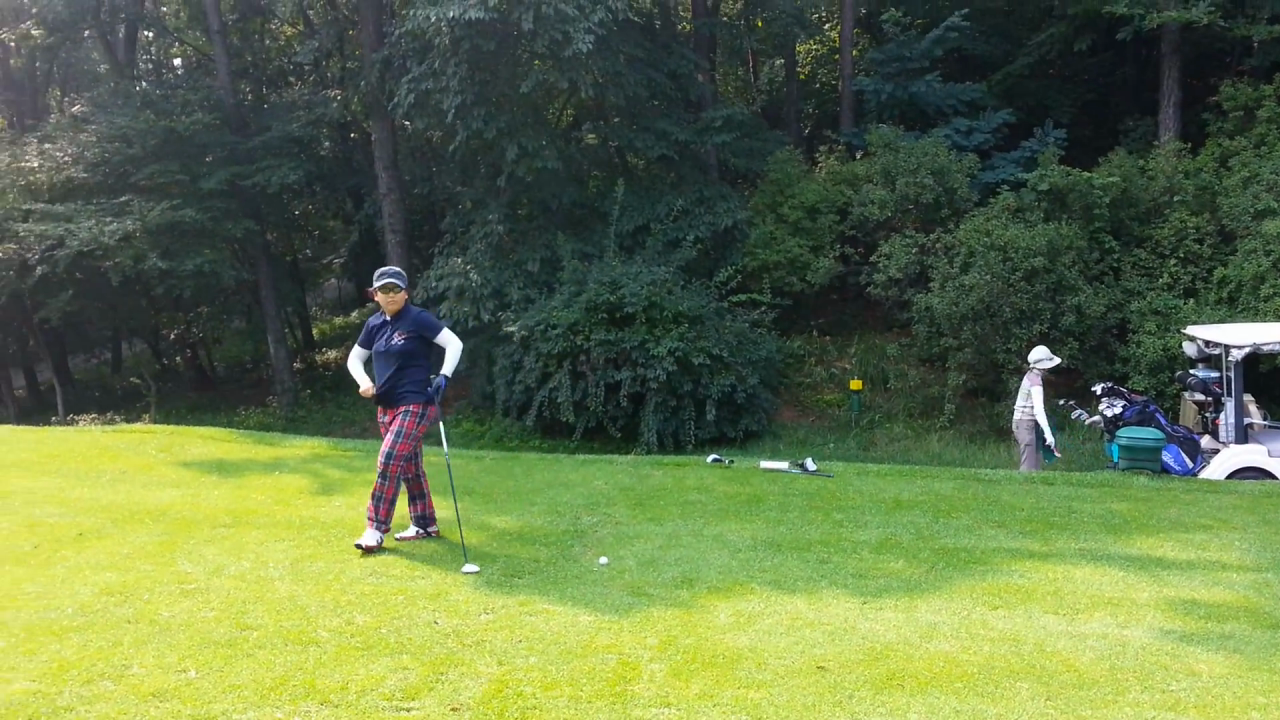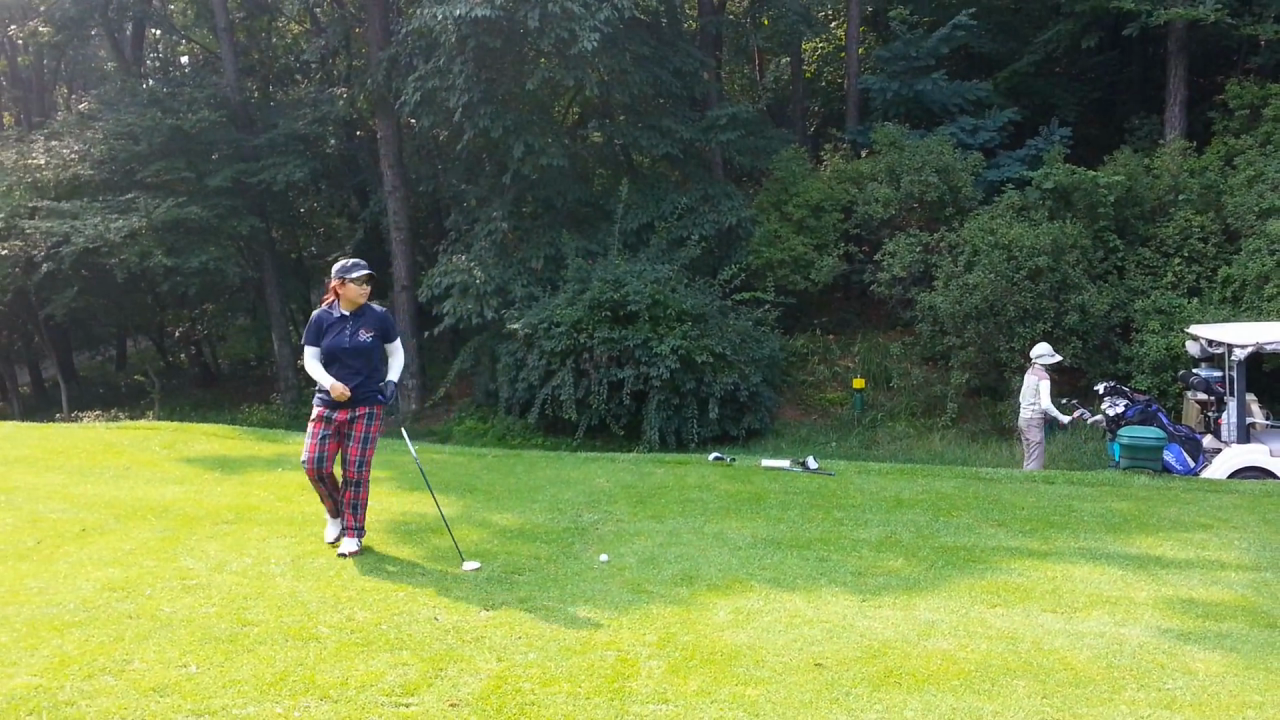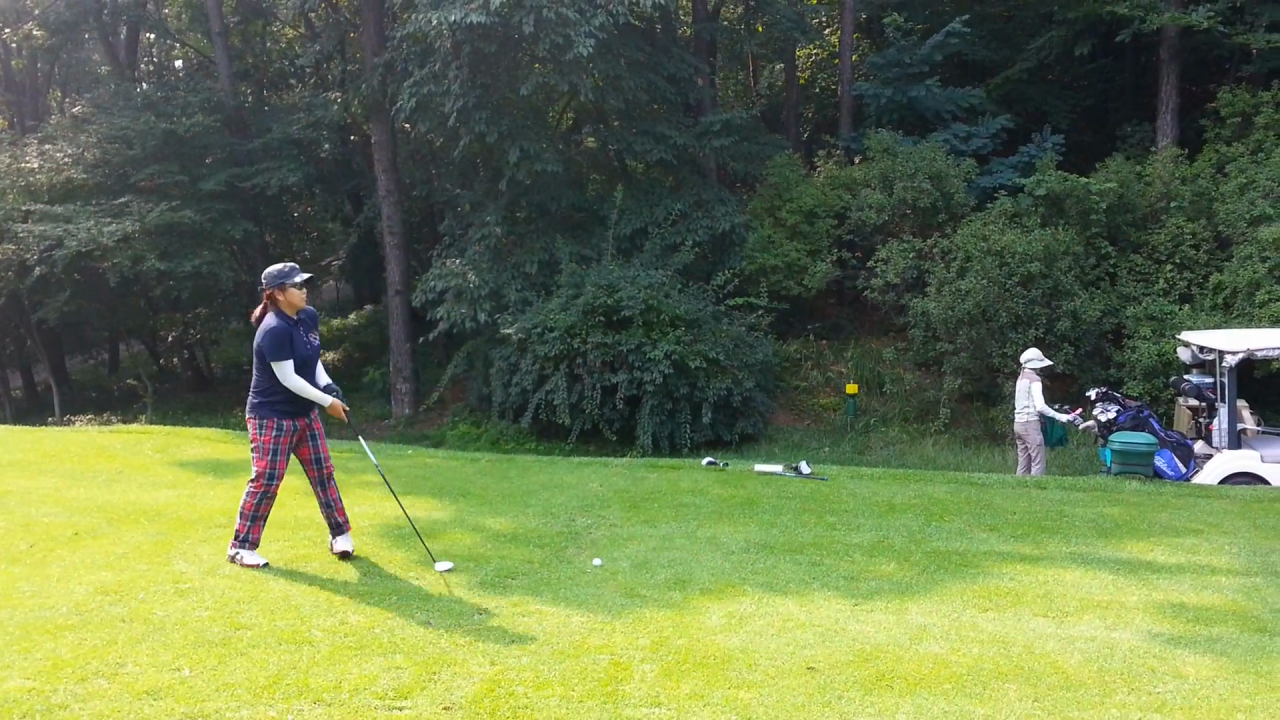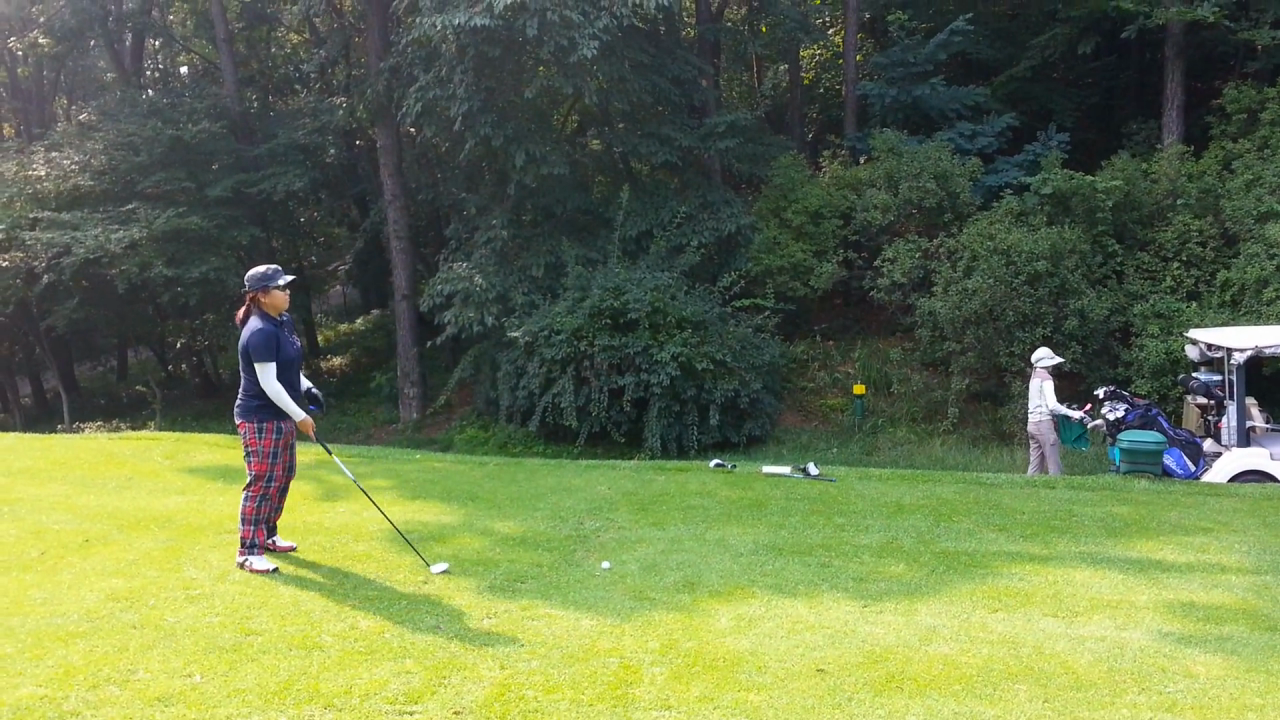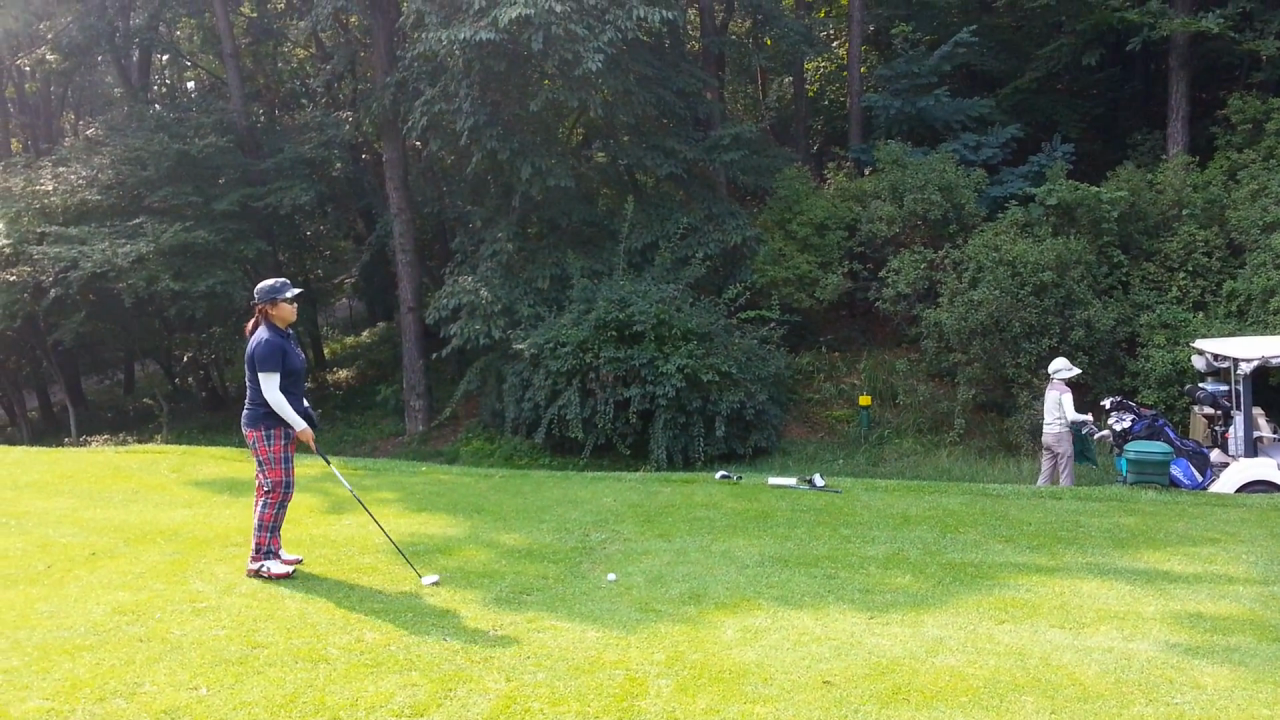
dt=0.4s
person 1, frame 1
left shoulder: (418, 318)
right shoulder: (374, 324)
left elbow: (454, 344)
right elbow: (354, 359)
left wrist: (443, 377)
right wrist: (363, 381)
left hip: (415, 404)
right hip: (387, 406)
left knee: (389, 462)
right knee: (409, 466)
left ankle: (376, 528)
right ankle: (425, 525)
person 1, frame 2
left shoulder: (380, 317)
right shoulder: (321, 318)
left elbow: (396, 355)
right elbow: (310, 360)
left wrist: (390, 383)
right wrist: (330, 383)
left hip: (368, 407)
right hip: (328, 405)
left knee: (356, 471)
right knee: (313, 463)
left ankle: (352, 533)
right ankle: (335, 511)
person 1, frame 3
left shoulder: (308, 317)
right shoulder: (274, 329)
right elbow: (289, 379)
left wrist: (327, 384)
right wrist: (327, 401)
left hip: (304, 410)
right hip: (270, 415)
left knee: (322, 470)
right knee: (266, 480)
left ankle: (339, 535)
right ankle: (241, 546)
person 1, frame 4
left shoulder: (284, 322)
right shoulder: (260, 332)
right elbow: (268, 383)
left wrist: (306, 388)
right wrist: (300, 416)
left hip: (279, 415)
right hip: (259, 418)
left knee: (282, 477)
right knee: (262, 482)
left ankle: (267, 535)
right ankle: (249, 552)
person 1, frame 5
left shoulder: (286, 336)
right shoulder: (267, 342)
right elbow: (270, 393)
left wrist: (304, 408)
right wrist: (300, 425)
left hip: (280, 425)
right hip: (266, 426)
left knee: (273, 488)
right knee: (278, 488)
left ankle: (270, 549)
right ankle: (260, 559)
